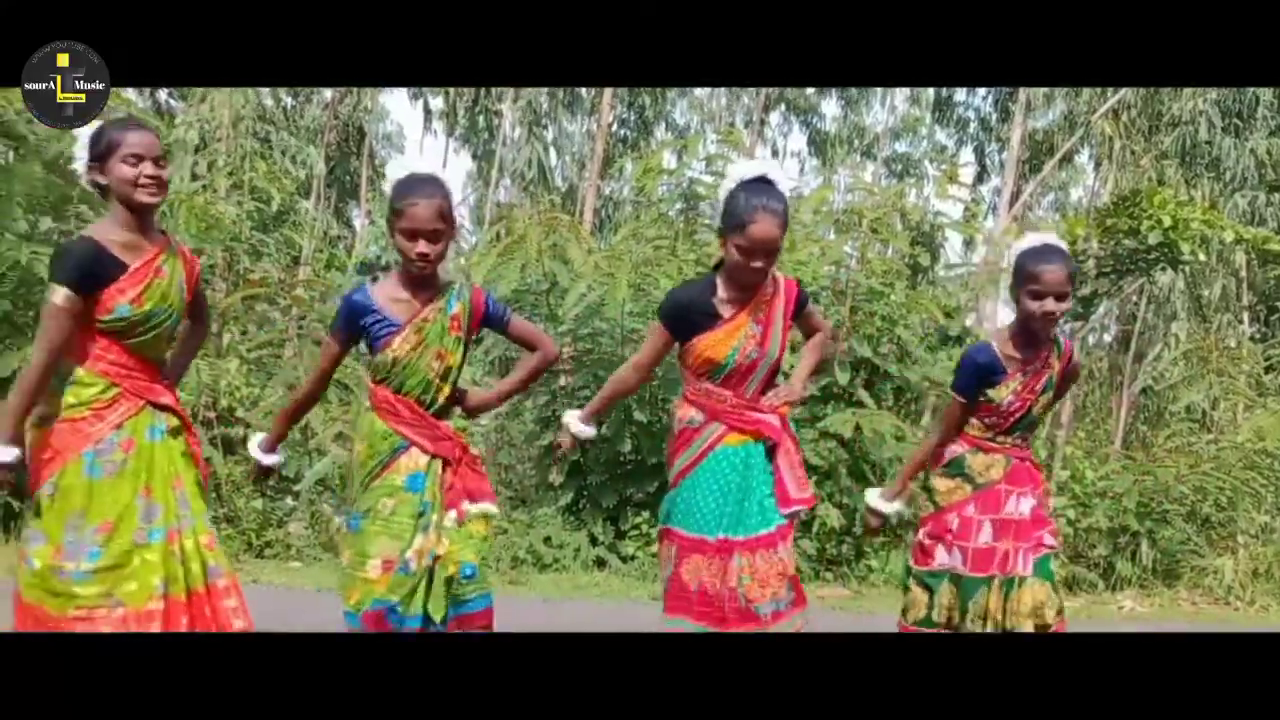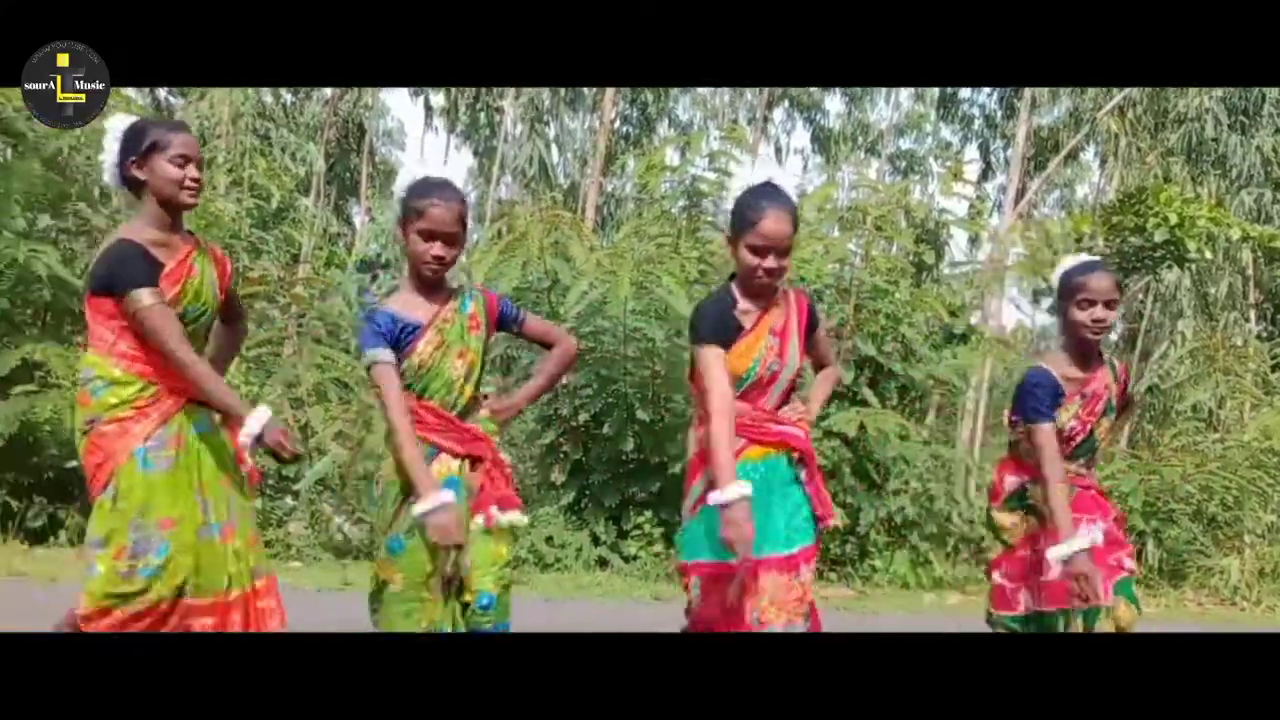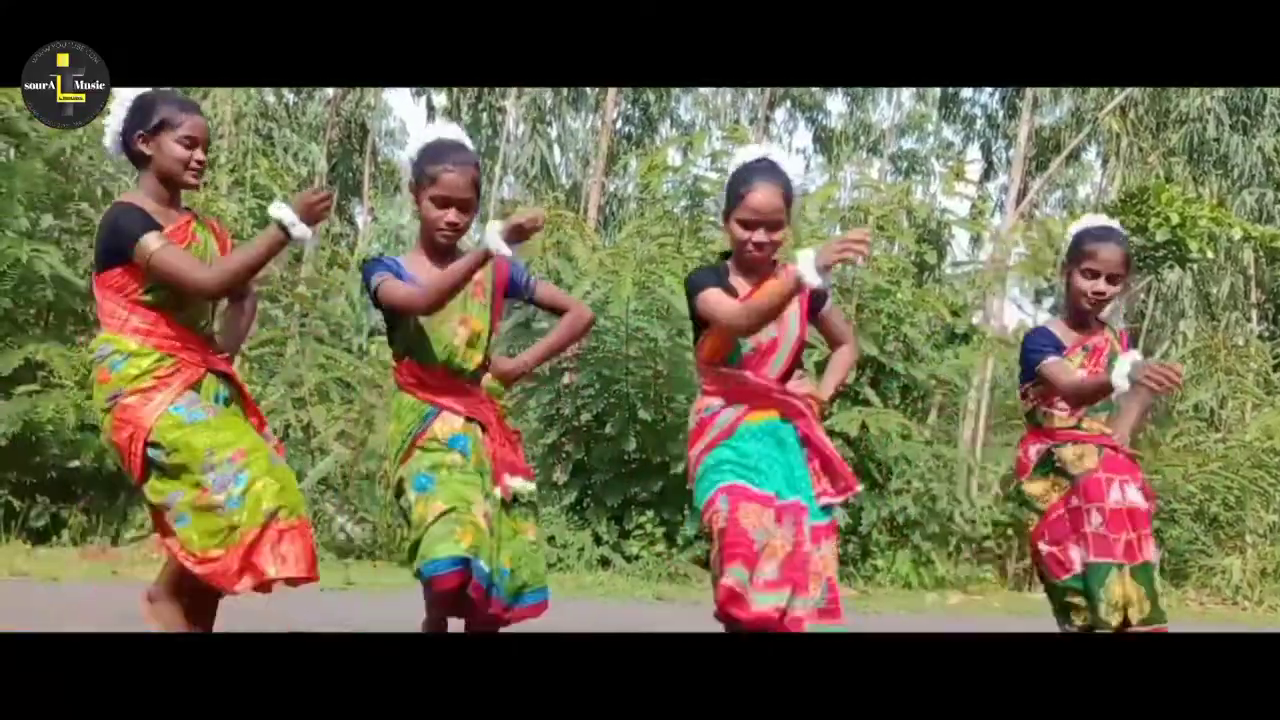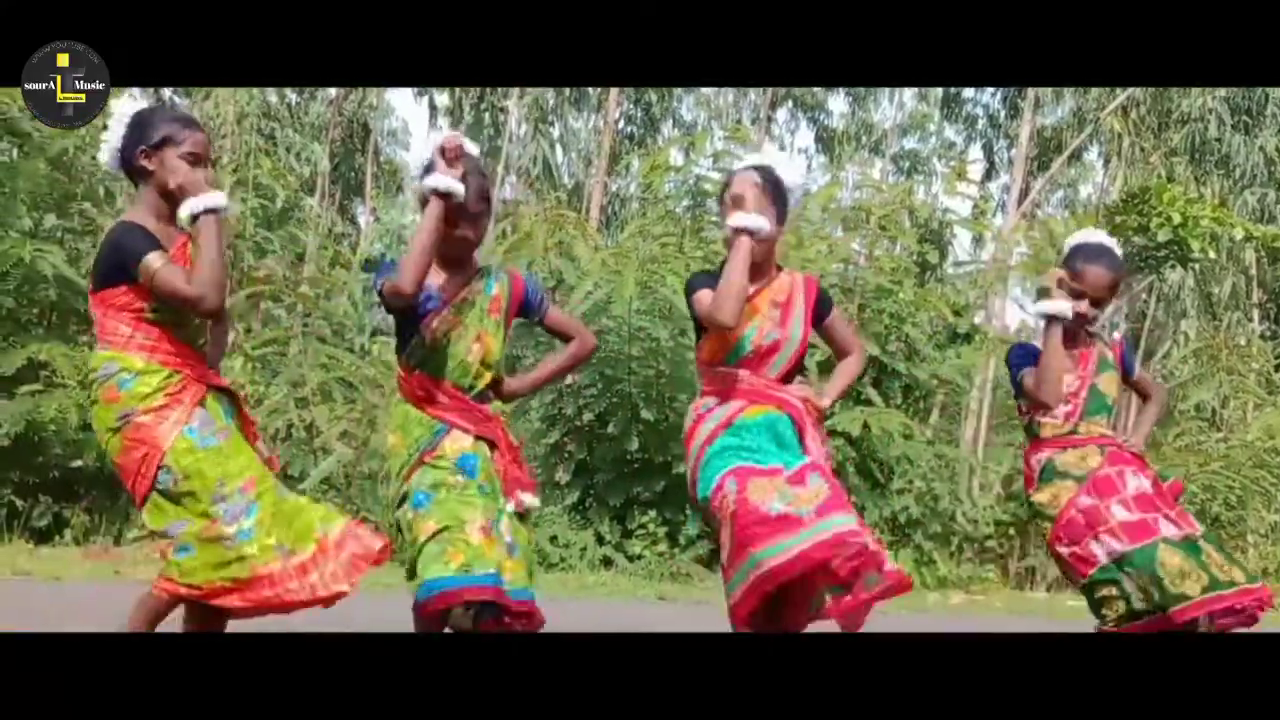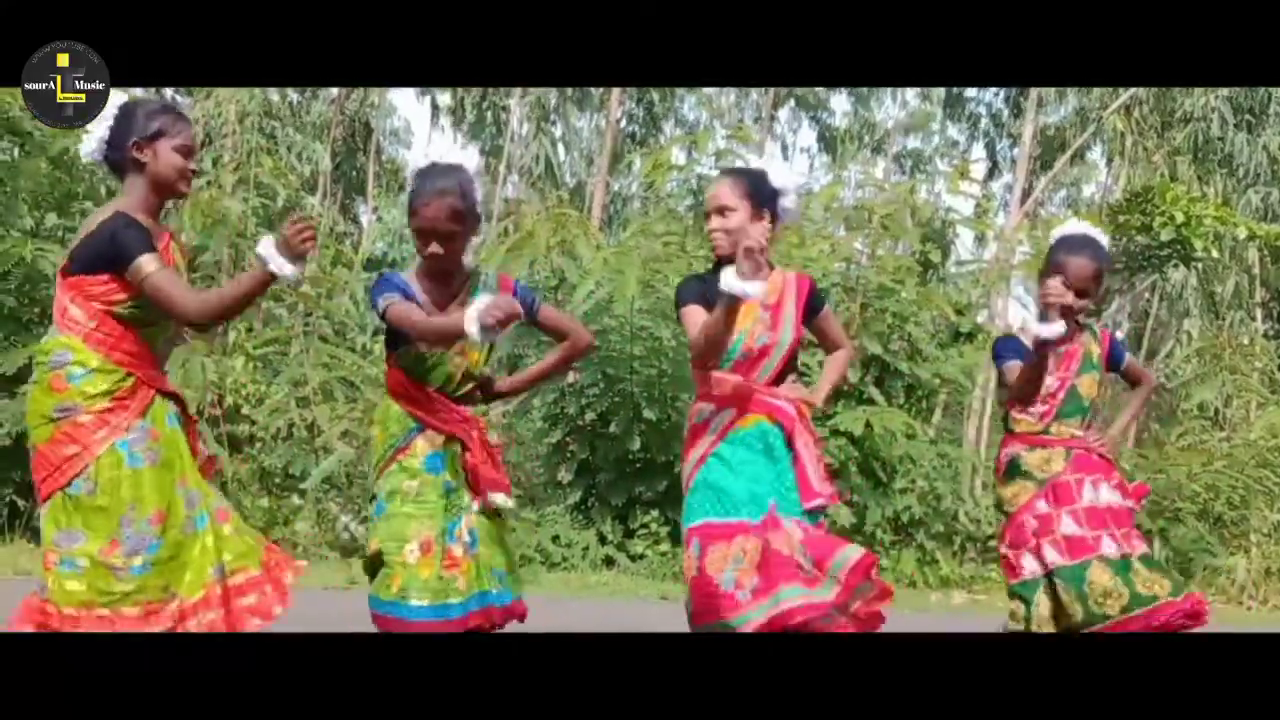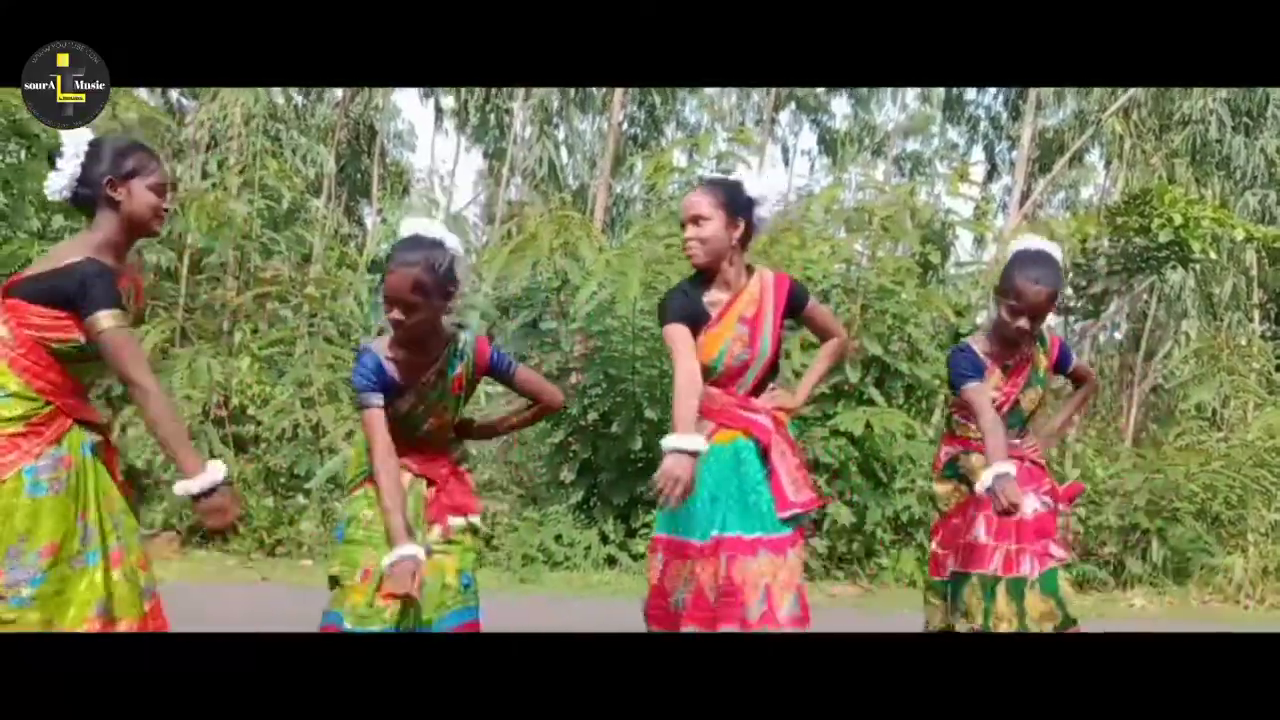
dt=0.2s
person 1, frame 1
left shoulder: (177, 257)
right shoulder: (86, 254)
left elbow: (200, 319)
right elbow: (46, 353)
left hip: (149, 418)
right hip: (85, 414)
left knee: (168, 546)
right knee: (79, 556)
person 1, frame 2
left shoulder: (204, 254)
right shoulder: (124, 256)
left elbow: (233, 319)
right elbow: (175, 351)
left wrist: (216, 385)
right wrist: (253, 421)
left hip: (189, 413)
right hip: (128, 413)
left knee: (213, 546)
right knee: (152, 545)
right ankle: (78, 624)
person 1, frame 3
left shoulder: (201, 227)
right shoulder: (125, 221)
left elbow: (240, 295)
right elbow: (204, 283)
left wrist: (224, 351)
right wrist: (287, 223)
left hip: (200, 386)
right hip: (145, 387)
right knee: (250, 486)
right ankle: (163, 595)
person 1, frame 4
left shoulder: (187, 238)
right shoulder: (128, 239)
left elbow: (215, 316)
right elbow: (206, 300)
left wrist: (209, 368)
right wrist: (207, 210)
left hip: (192, 400)
right hip: (146, 404)
left knee: (221, 533)
right knee: (231, 521)
right ankle: (142, 619)
person 1, frame 5
left shoulder: (148, 234)
right shoulder: (121, 231)
right elbow: (195, 311)
right wrist: (274, 261)
left hip: (133, 402)
right hip: (88, 403)
left knee: (174, 533)
right knee: (104, 549)
person 1, frame 6
left shoulder: (115, 272)
right shoulder: (88, 276)
right elbow: (140, 382)
right wrist: (200, 477)
left hip: (56, 429)
left knee: (96, 553)
person 2, frame 1
left shoulder: (470, 302)
right shoulder: (365, 303)
left elbow: (547, 349)
right elbow: (317, 381)
left wrist: (490, 397)
right wrist: (270, 442)
left hip: (442, 456)
right hip: (385, 456)
left knee: (461, 569)
right knee: (379, 586)
person 2, frame 2
left shoulder: (483, 305)
right shoulder: (381, 320)
left elbow: (565, 345)
right elbow: (395, 413)
left wrist: (514, 401)
right wrist: (432, 500)
left hip: (477, 470)
right hip: (417, 470)
left knee: (481, 600)
right knee: (416, 604)
person 2, frame 3
left shoulder: (496, 271)
right shoulder: (387, 272)
left elbow: (580, 313)
right elbow: (420, 301)
left wrist: (518, 364)
right wrist: (493, 242)
left hip: (483, 431)
right hip: (426, 431)
left knee: (492, 570)
right knee: (449, 567)
right ankle: (437, 617)
person 2, frame 4
left shoulder: (507, 285)
right shoulder: (397, 280)
left elbow: (584, 341)
right elbow: (406, 286)
left wrist: (521, 385)
right wrist: (441, 192)
left hip: (486, 448)
right hip: (428, 446)
left knee: (496, 590)
right knee: (451, 589)
person 2, frame 5
left shoulder: (498, 290)
right shoulder: (393, 288)
left elbow: (580, 338)
right elbow: (422, 327)
left wrist: (509, 385)
right wrist: (475, 320)
left hip: (467, 448)
right hip: (410, 444)
left knee: (477, 570)
right knee: (411, 570)
person 2, frame 6
left shoulder: (473, 351)
right shoulder: (372, 363)
left elbow: (553, 400)
right elbow: (384, 456)
left wrist: (481, 430)
right wrist: (402, 550)
left hip: (442, 483)
right hip: (382, 484)
left knee: (448, 596)
right knee: (365, 596)
person 3, frame 1
left shoulder: (787, 293)
right shoulder: (690, 301)
left elbow: (821, 333)
right elbow: (638, 369)
left wrist: (796, 384)
right wrist: (585, 419)
left hip: (759, 449)
right hip: (705, 447)
left knee: (762, 573)
right knee: (701, 567)
person 3, frame 2
left shoulder: (799, 307)
right shoulder: (712, 315)
left elbow: (829, 365)
right elbow: (717, 407)
left wrist: (809, 409)
right wrist: (730, 497)
left hip: (782, 467)
right hip: (729, 467)
left knee: (782, 599)
right knee: (723, 597)
person 3, frame 3
left shoulder: (803, 286)
right shoulder: (705, 282)
left elbow: (846, 343)
right elbow: (738, 322)
left wrist: (822, 390)
right wrist: (810, 267)
left hip: (787, 439)
right hip: (729, 437)
left knee: (803, 566)
right knee: (744, 527)
person 3, frame 4
left shoulder: (806, 291)
right shoulder: (705, 286)
left elbow: (854, 353)
right elbow: (726, 318)
left wrist: (823, 397)
right wrist: (741, 230)
left hip: (784, 434)
right hip: (728, 434)
right knee: (758, 510)
person 3, frame 5
left shoulder: (798, 289)
right shoulder: (697, 289)
left elbow: (843, 348)
right elbow: (705, 348)
left wrist: (814, 396)
right wrist: (736, 286)
left hip: (781, 444)
right hip: (722, 442)
left knee: (791, 558)
right knee: (725, 573)
person 3, frame 6
left shoulder: (779, 290)
right shoulder: (680, 302)
left elbow: (838, 337)
right elbow: (685, 375)
left wrist: (798, 395)
right wrist: (680, 448)
left hip: (760, 454)
right hip: (702, 454)
left knee: (767, 583)
right knee: (686, 575)
person 4, frame 1
left shoulder: (1060, 351)
right shoulder: (983, 358)
right elbow: (941, 434)
right wrist: (891, 494)
left hip: (1019, 485)
right hip: (966, 482)
left knee: (1031, 605)
right knee: (938, 602)
person 4, frame 2
left shoulder: (1114, 374)
right shoulder: (1040, 382)
right elbow: (1047, 465)
left wrist: (1090, 459)
right wrist: (1070, 547)
left hip: (1086, 508)
right hip: (1034, 507)
left knee: (1116, 615)
right knee: (1025, 619)
person 4, frame 3
left shoulder: (1116, 339)
right shoulder: (1040, 341)
left elbow: (1144, 388)
right elbow: (1073, 390)
left wrist: (1123, 432)
right wrist: (1125, 374)
left hip: (1110, 473)
right hip: (1060, 476)
right knee: (1092, 598)
person 4, frame 4
left shoulder: (1112, 350)
right shoulder: (1026, 354)
left elbow: (1156, 393)
right elbow: (1046, 398)
left wrist: (1137, 439)
right wrist: (1053, 318)
left hip: (1119, 473)
right hip: (1067, 480)
person 4, frame 5
left shoulder: (1100, 342)
right shoulder: (1013, 345)
left elbow: (1146, 381)
right elbow: (1024, 395)
left wrist: (1115, 434)
right wrist: (1047, 330)
left hip: (1089, 474)
right hip: (1035, 479)
person 4, frame 6
left shoulder: (1049, 347)
right shoulder: (967, 357)
left elbow: (1089, 381)
right elbow: (985, 417)
left wrist: (1049, 434)
right wrist: (997, 475)
left hip: (1026, 475)
right hip: (973, 476)
left knee: (1038, 594)
right knee: (976, 585)
